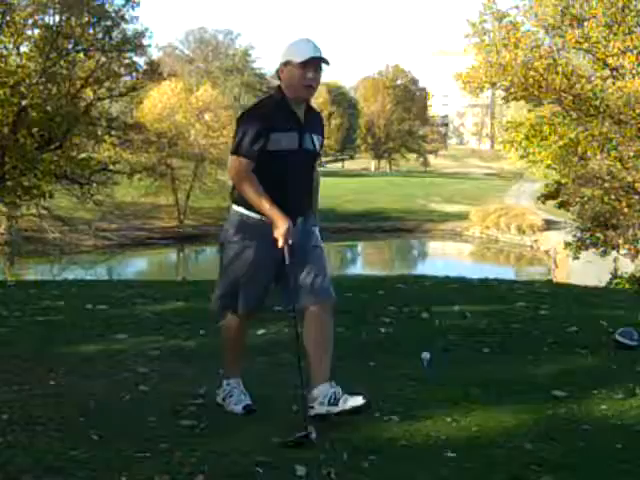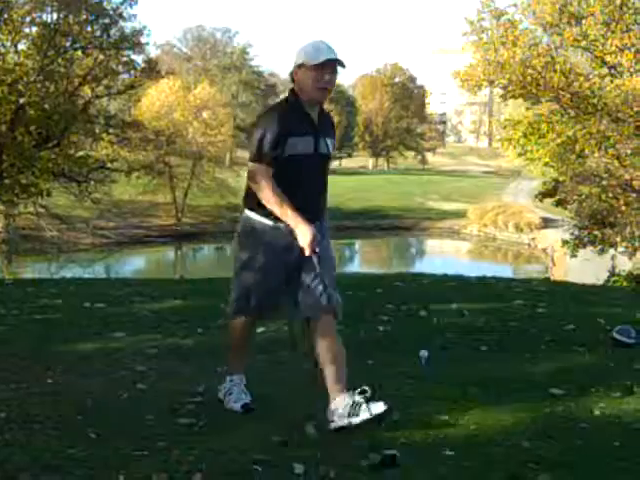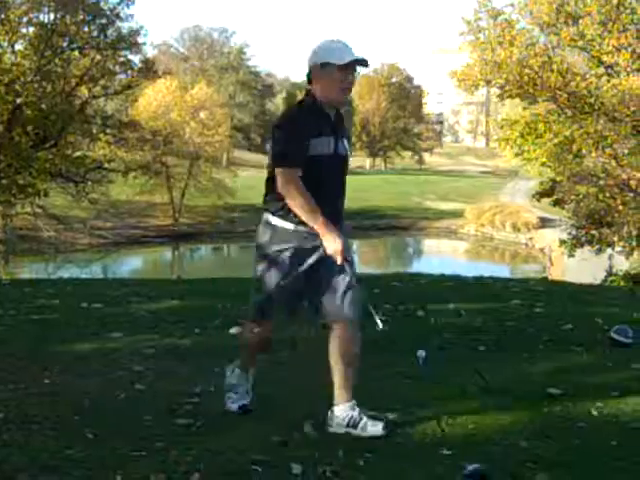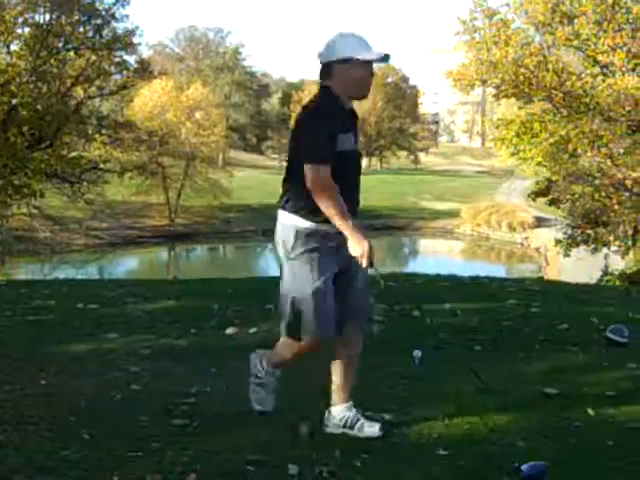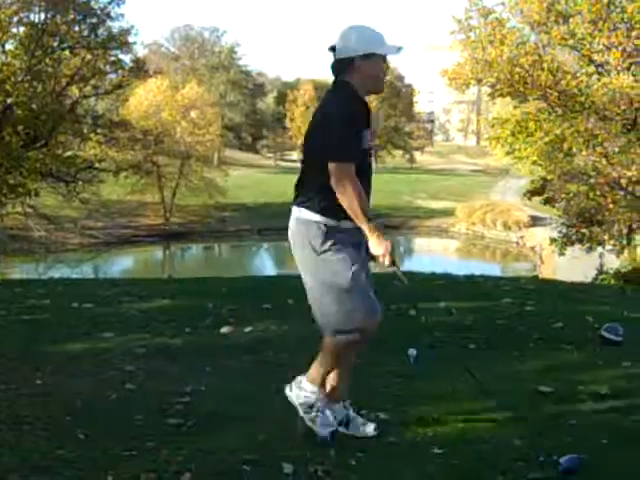
dt=0.1s
person 1, frame 1
left shoulder: (314, 120)
right shoulder: (258, 116)
right elbow: (239, 174)
left wrist: (306, 219)
right wrist: (276, 218)
left hip: (300, 225)
right hip: (254, 225)
left knee: (318, 302)
right knee: (238, 309)
left ankle: (321, 391)
right ankle: (231, 380)
person 1, frame 2
left shoulder: (327, 124)
right shoulder: (275, 119)
right elbow: (261, 181)
left wrist: (316, 225)
right wrist: (298, 225)
left hip: (311, 231)
right hip: (267, 230)
left knee: (326, 313)
right knee: (247, 311)
left ankle: (341, 403)
right ankle: (234, 378)
person 1, frame 3
left shoulder: (339, 122)
right shoulder: (294, 121)
right elbow: (288, 185)
left wrist: (333, 232)
right wrist: (329, 233)
left hip: (324, 235)
right hip: (287, 235)
left knee: (347, 318)
right knee: (270, 320)
left ankle: (343, 409)
right ankle: (239, 369)
person 1, frame 4
left shoulder: (346, 116)
right shoulder: (318, 115)
right elbow: (318, 182)
left wrist: (352, 232)
right wrist: (354, 235)
left hip: (337, 233)
right hip: (305, 232)
left knee: (352, 321)
right knee: (314, 330)
left ankle: (341, 409)
right ankle: (268, 364)
person 1, frame 5
left shoulder: (342, 105)
right shoulder: (346, 110)
right elbow: (344, 182)
left wrist: (364, 230)
right wrist: (373, 234)
left hip: (329, 226)
right hip: (322, 230)
left knee: (338, 318)
right knee: (361, 320)
left ankle: (330, 405)
right ankle: (308, 386)
